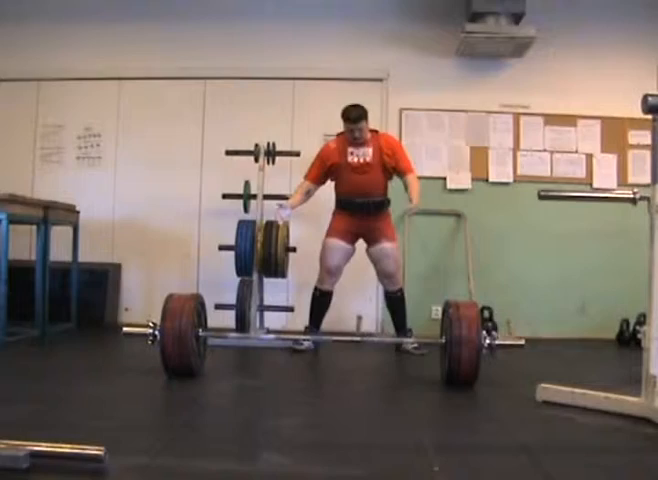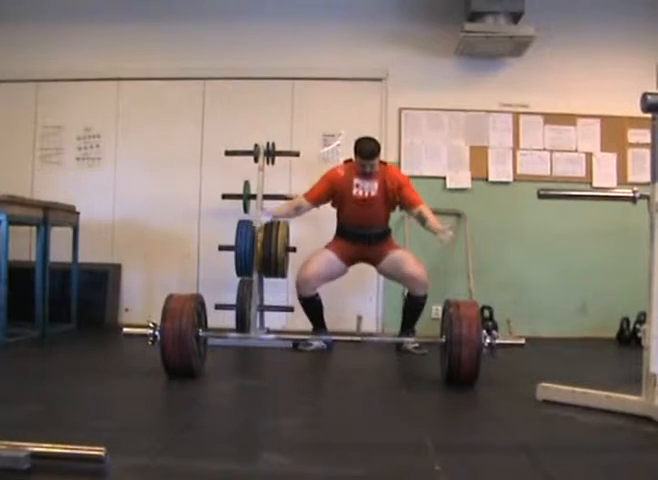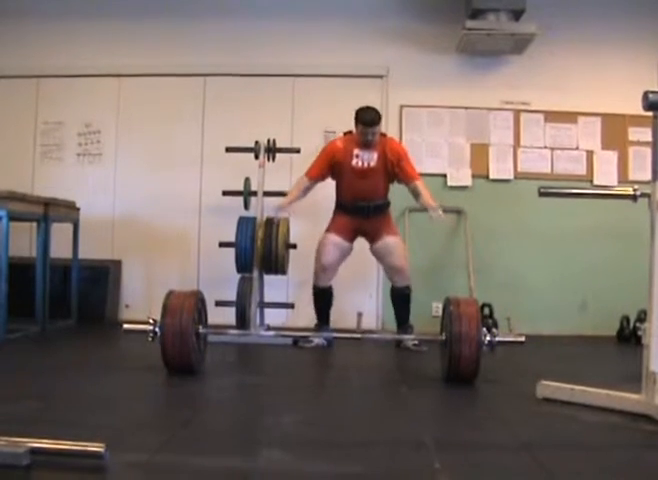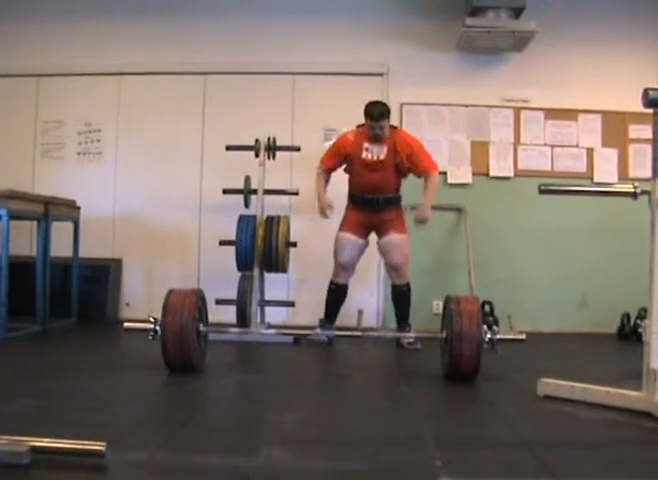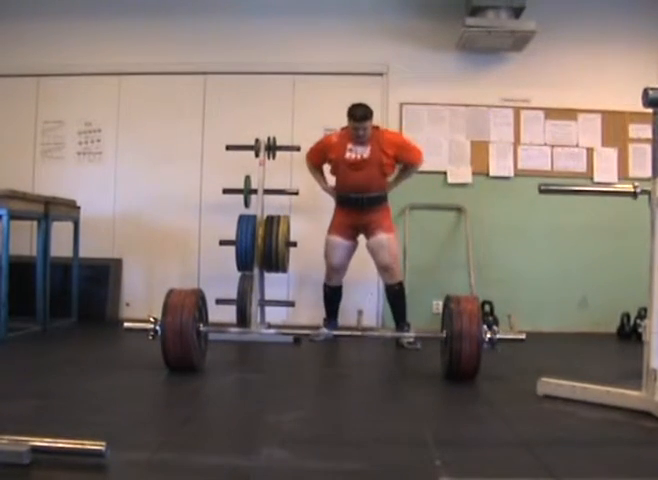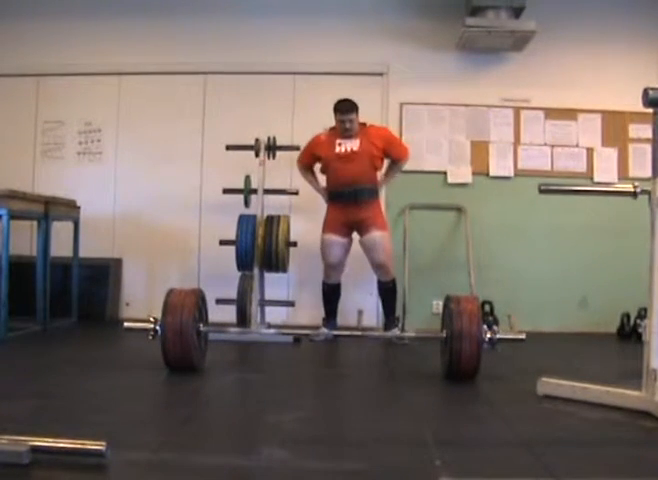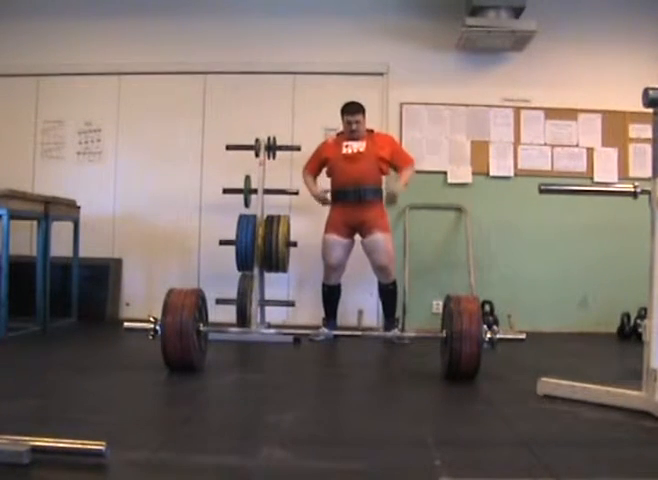
dt=0.4s
person 1, frame 1
left shoulder: (388, 144)
right shoulder: (331, 149)
left elbow: (408, 175)
right elbow: (310, 184)
left wrist: (413, 198)
right wrist: (290, 205)
left hip: (378, 217)
right hip: (344, 217)
left knee: (391, 277)
right knee: (327, 274)
left ankle: (404, 336)
right ankle: (311, 333)
person 1, frame 2
left shoulder: (394, 177)
right shoulder: (337, 176)
left elbow: (418, 209)
right elbow: (304, 203)
left wrist: (438, 229)
right wrist: (274, 214)
left hip: (381, 243)
right hip: (345, 242)
left knee: (420, 280)
right knee: (305, 280)
left ankle: (406, 336)
right ankle: (321, 334)
person 1, frame 3
left shoulder: (393, 149)
right shoulder: (337, 147)
left elbow: (414, 181)
right elbow: (310, 178)
left wrist: (430, 204)
right wrist: (287, 201)
left hip: (379, 218)
right hip: (345, 217)
left knee: (401, 271)
right knee: (323, 270)
left ankle: (405, 332)
right ankle: (323, 330)
person 1, frame 4
left shoulder: (405, 142)
right shoulder: (348, 140)
left elbow: (431, 172)
right elbow: (324, 167)
left wrist: (426, 205)
right wrist: (321, 197)
left hip: (390, 212)
right hip: (356, 211)
left knee: (399, 269)
right knee: (342, 268)
left ankle: (404, 330)
right ankle: (326, 326)
person 1, frame 5
left shoulder: (390, 140)
right shoulder: (332, 142)
left elbow: (416, 160)
right elbow: (312, 161)
left wrist: (390, 185)
right wrist: (327, 188)
left hip: (377, 212)
right hip: (344, 213)
left knee: (390, 270)
right knee: (333, 269)
left ankle: (403, 329)
right ankle: (330, 324)
person 1, frame 6
left shoulder: (378, 135)
right shoulder: (321, 141)
left elbow: (402, 157)
right elbow: (302, 165)
left wrist: (381, 183)
right wrist: (320, 189)
left hip: (369, 209)
right hip: (337, 210)
left knee: (384, 266)
right knee: (331, 268)
left ankle: (391, 324)
right ankle: (329, 324)
person 1, frame 7
left shoulder: (383, 141)
right shoulder: (329, 145)
left elbow: (407, 165)
right elbow: (308, 171)
left wrist: (398, 186)
right wrist: (315, 190)
left hip: (372, 211)
right hip: (340, 212)
left knee: (385, 268)
right knee: (331, 268)
left ankle: (391, 325)
right ankle: (329, 324)
